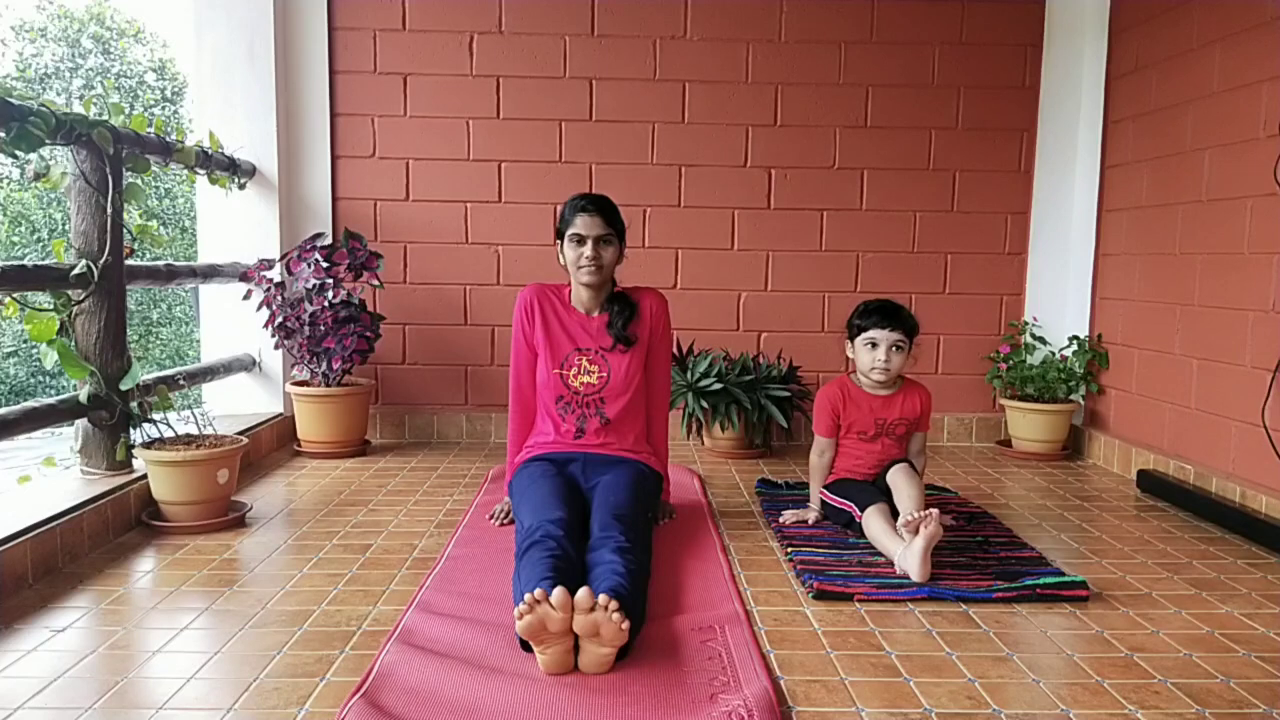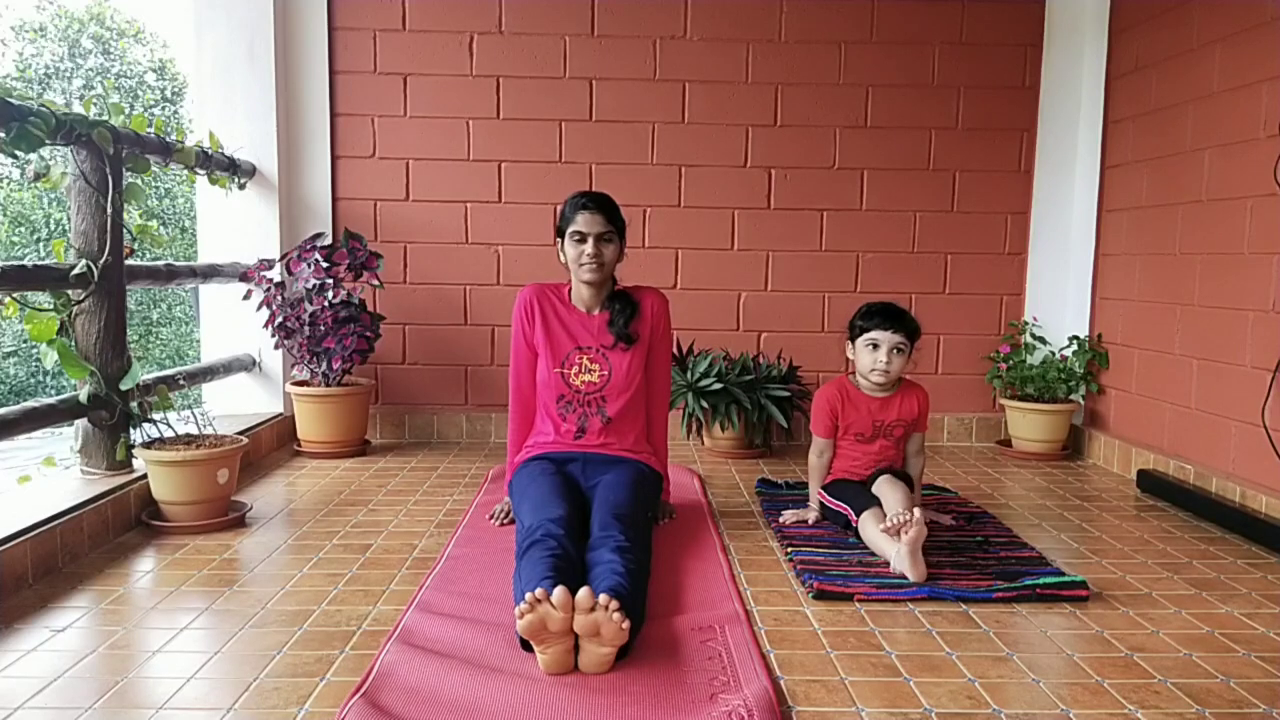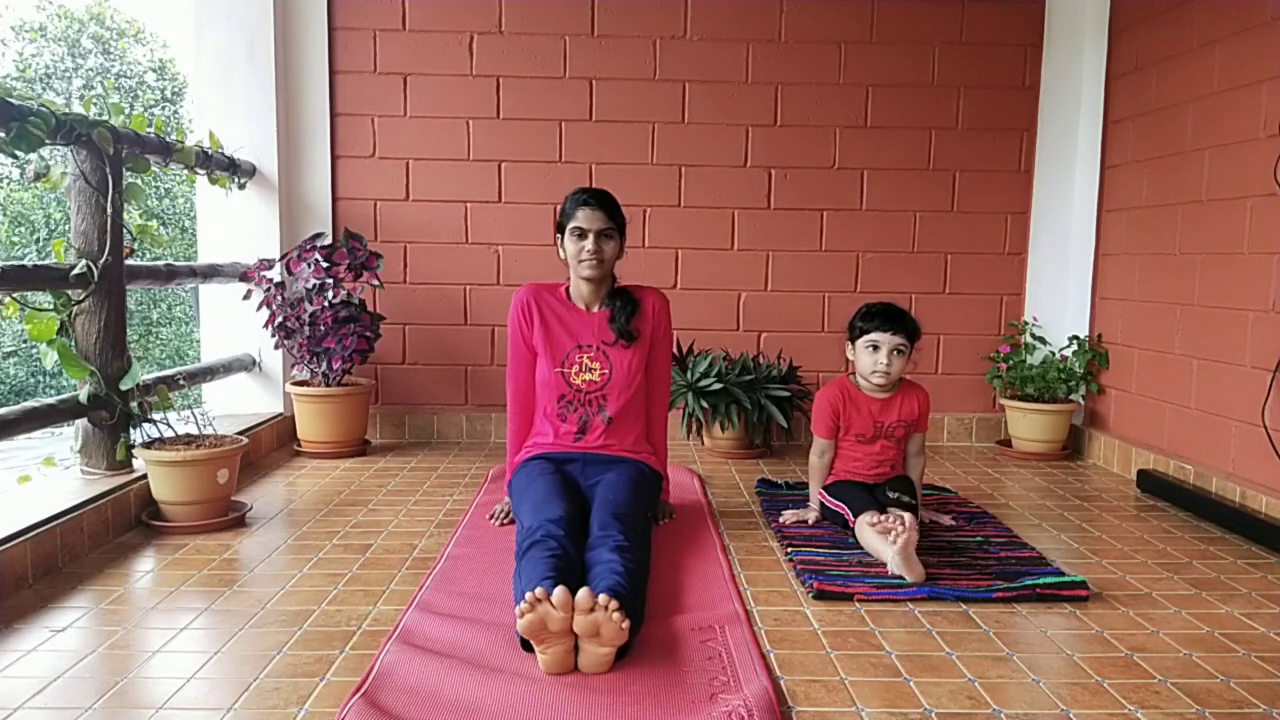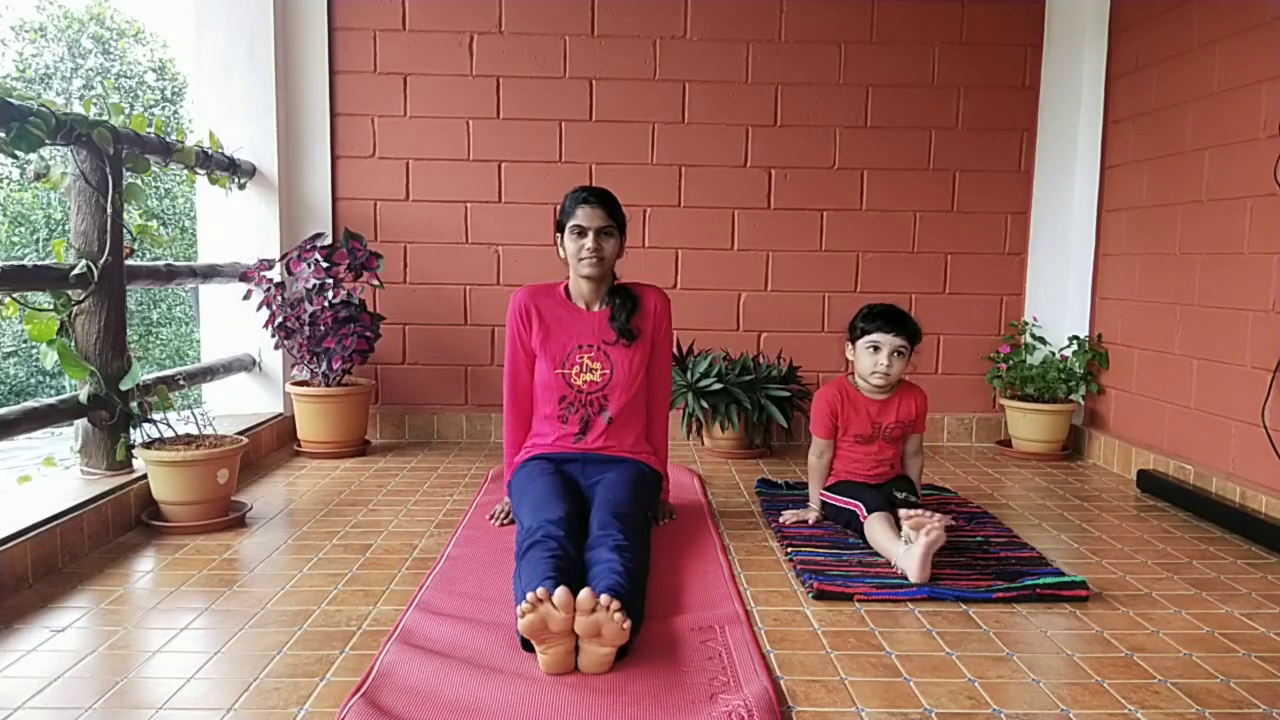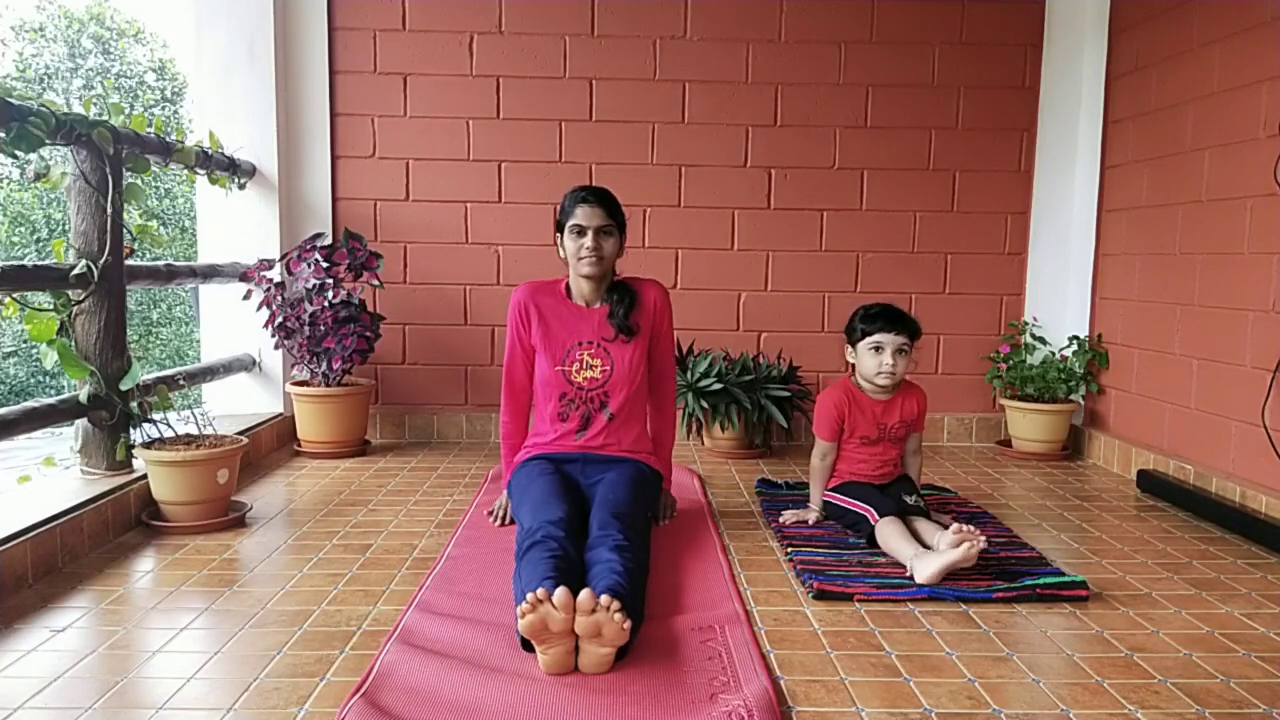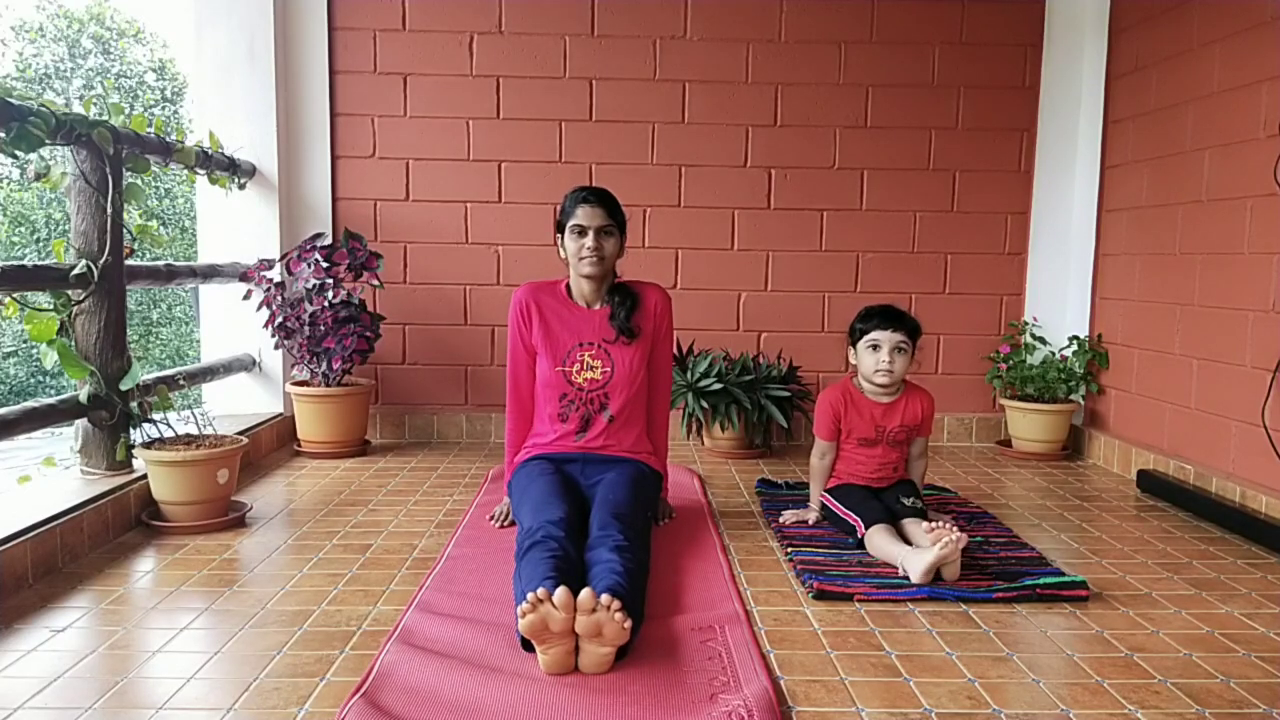
dt=0.3s
person 1, frame 1
left shoulder: (650, 307)
right shoulder: (534, 304)
left elbow: (657, 403)
right elbow: (522, 401)
left wrist: (658, 487)
right wrist: (515, 481)
left hip: (623, 462)
right hip: (547, 459)
left knee: (615, 532)
right knee: (547, 528)
left ankle: (608, 624)
right ankle: (547, 627)
person 1, frame 2
left shoulder: (650, 307)
right shoulder: (534, 303)
left elbow: (658, 403)
right elbow: (522, 401)
left wrist: (660, 487)
right wrist: (514, 481)
left hip: (624, 463)
right hip: (547, 459)
left knee: (615, 532)
right knee: (548, 527)
left ankle: (608, 622)
right ankle: (546, 618)
person 1, frame 3
left shoulder: (650, 306)
right shoulder: (531, 303)
left elbow: (657, 403)
right elbow: (520, 402)
left wrist: (659, 487)
right wrist: (515, 480)
left hip: (624, 462)
right hip: (546, 459)
left knee: (615, 532)
right knee: (547, 527)
left ankle: (606, 625)
right ankle: (547, 626)
person 1, frame 4
left shoulder: (650, 305)
right shoulder: (529, 304)
left elbow: (658, 402)
right elbow: (517, 402)
left wrist: (659, 486)
right wrist: (513, 483)
left hip: (624, 463)
right hip: (546, 461)
left knee: (614, 533)
right knee: (548, 529)
left ankle: (608, 622)
right ankle: (545, 625)
person 1, frame 5
left shoulder: (650, 299)
right shoulder: (530, 301)
left elbow: (662, 395)
right elbow: (515, 398)
left wrist: (661, 479)
right wrist: (510, 481)
left hip: (624, 462)
right hip: (546, 460)
left knee: (614, 532)
right knee: (548, 528)
left ankle: (605, 624)
right ankle: (549, 626)
person 1, frame 6
left shoulder: (651, 303)
right shoulder: (530, 302)
left elbow: (658, 400)
right elbow: (520, 401)
left wrist: (658, 483)
right wrist: (513, 482)
left hip: (625, 462)
right hip: (546, 460)
left knee: (614, 532)
right knee: (548, 528)
left ankle: (608, 623)
right ankle: (549, 625)
person 2, frame 1
left shoulder: (918, 396)
right shoulder: (833, 394)
left elbow: (916, 453)
right elbow: (822, 453)
left wrist: (914, 500)
right wrist: (815, 505)
left hip: (890, 483)
right hip: (843, 484)
left knee: (902, 469)
right knee: (874, 505)
left ankle: (912, 527)
right ankle: (905, 555)
person 2, frame 2
left shoulder: (916, 397)
right shoulder: (832, 395)
left elbow: (914, 454)
right elbow: (820, 454)
left wrist: (913, 505)
right wrist: (814, 505)
left hip: (888, 480)
right hip: (842, 484)
left knee: (888, 481)
right knee: (869, 510)
left ankle: (905, 529)
right ankle: (900, 556)
person 2, frame 3
left shoulder: (917, 397)
right shoulder: (833, 395)
left elbow: (915, 455)
right elbow: (821, 454)
left wrist: (917, 505)
right wrist: (815, 505)
left hip: (891, 485)
right hip: (843, 485)
left knee: (899, 510)
right knee: (866, 513)
left ankle: (904, 534)
right ankle: (897, 557)
person 2, frame 4
left shoulder: (914, 398)
right shoulder: (832, 396)
left elbow: (912, 454)
right elbow: (821, 454)
left wrist: (914, 504)
right wrist: (815, 505)
left hip: (889, 483)
right hip: (842, 486)
left knee: (906, 511)
right knee: (875, 509)
left ankle: (920, 543)
right ankle: (906, 557)
person 2, frame 5
left shoulder: (915, 396)
right shoulder: (835, 398)
left elbow: (912, 453)
right elbow: (823, 456)
left wrist: (913, 497)
right wrist: (816, 506)
left hip: (892, 482)
right hip: (845, 486)
left knee: (914, 515)
right knee: (884, 513)
left ankle: (947, 545)
right ankle: (920, 560)
person 2, frame 6
left shoulder: (921, 401)
right shoulder: (835, 398)
left elbow: (917, 457)
right elbow: (823, 456)
left wrist: (914, 498)
right wrist: (815, 505)
left hip: (894, 485)
right hip: (846, 487)
left knee: (912, 519)
right knee: (875, 522)
left ankle: (942, 552)
right ankle: (912, 559)
